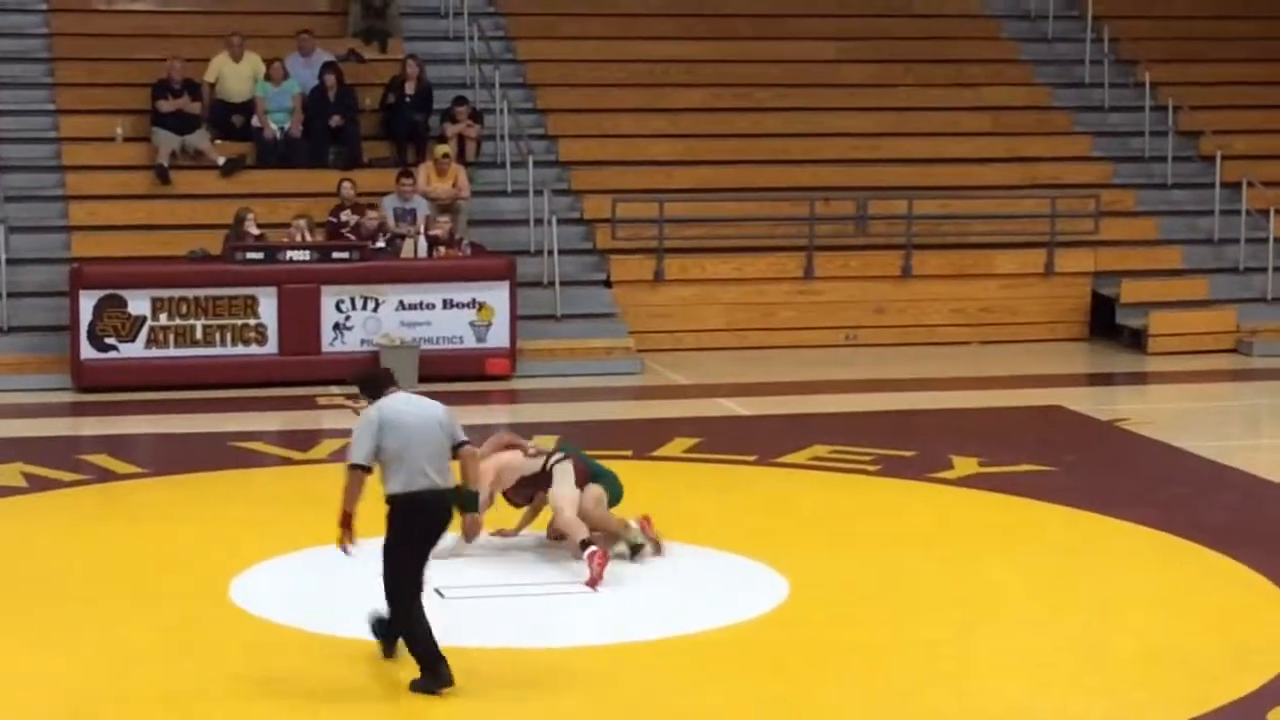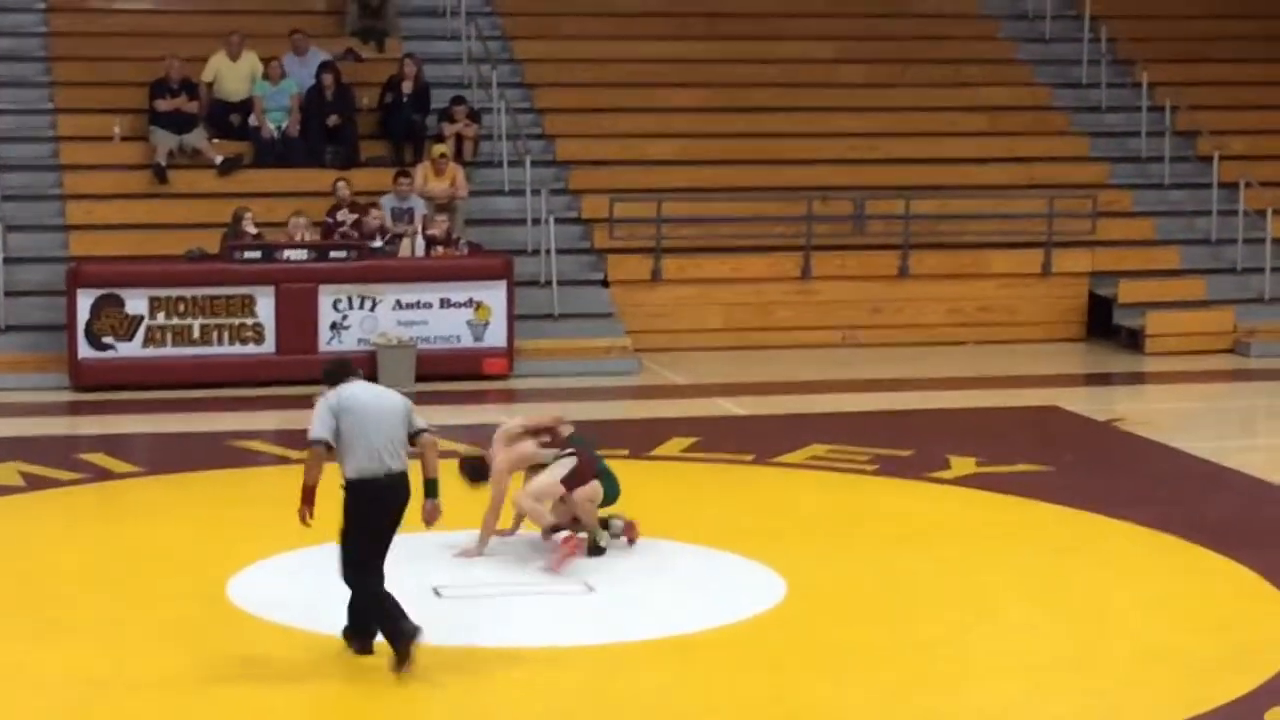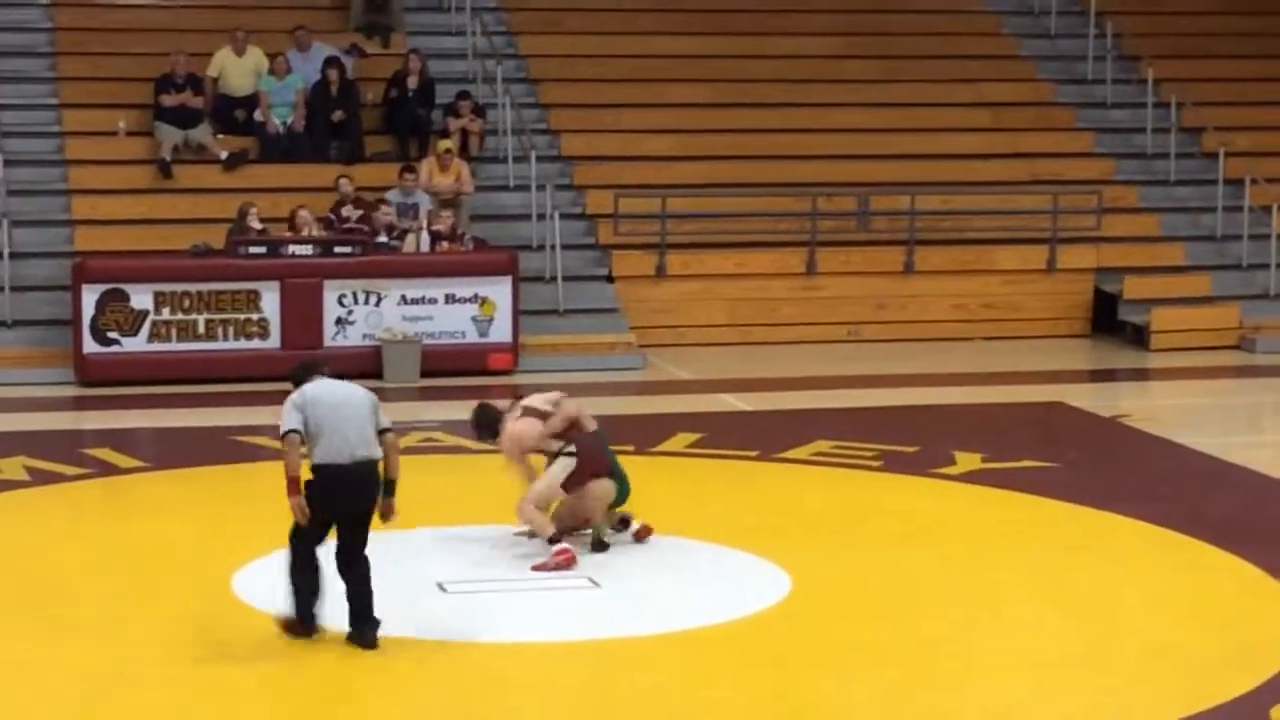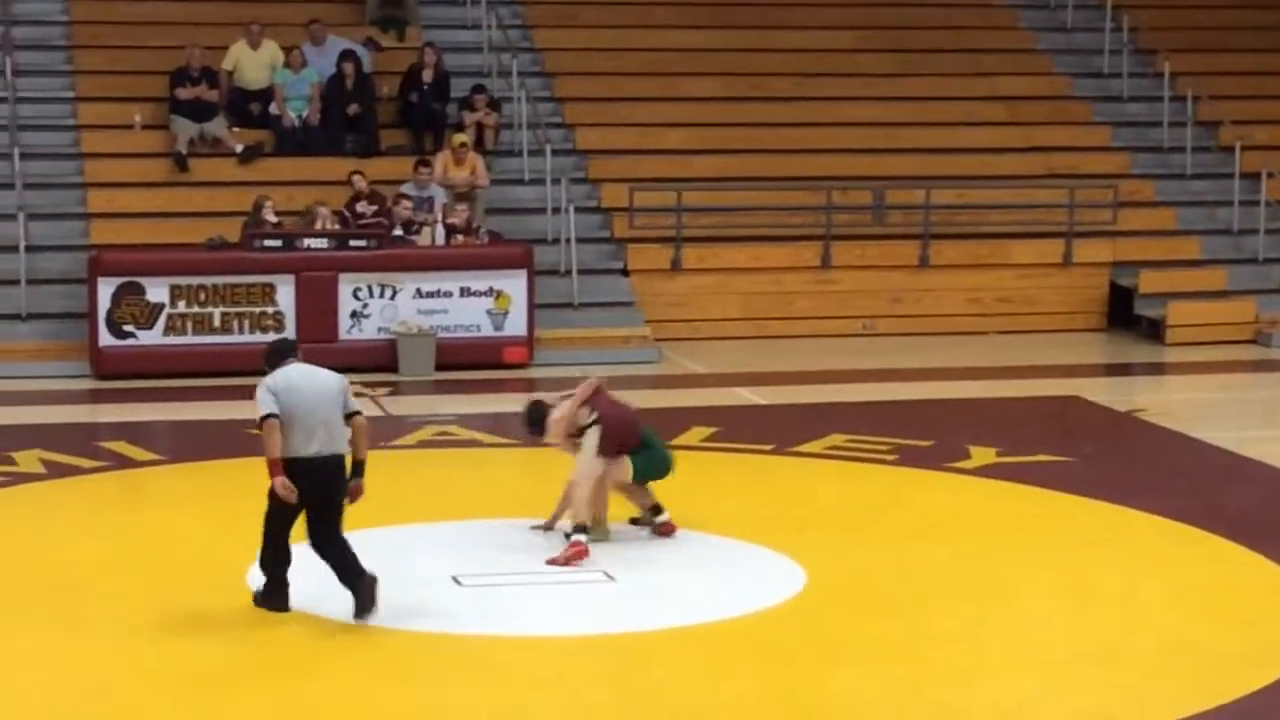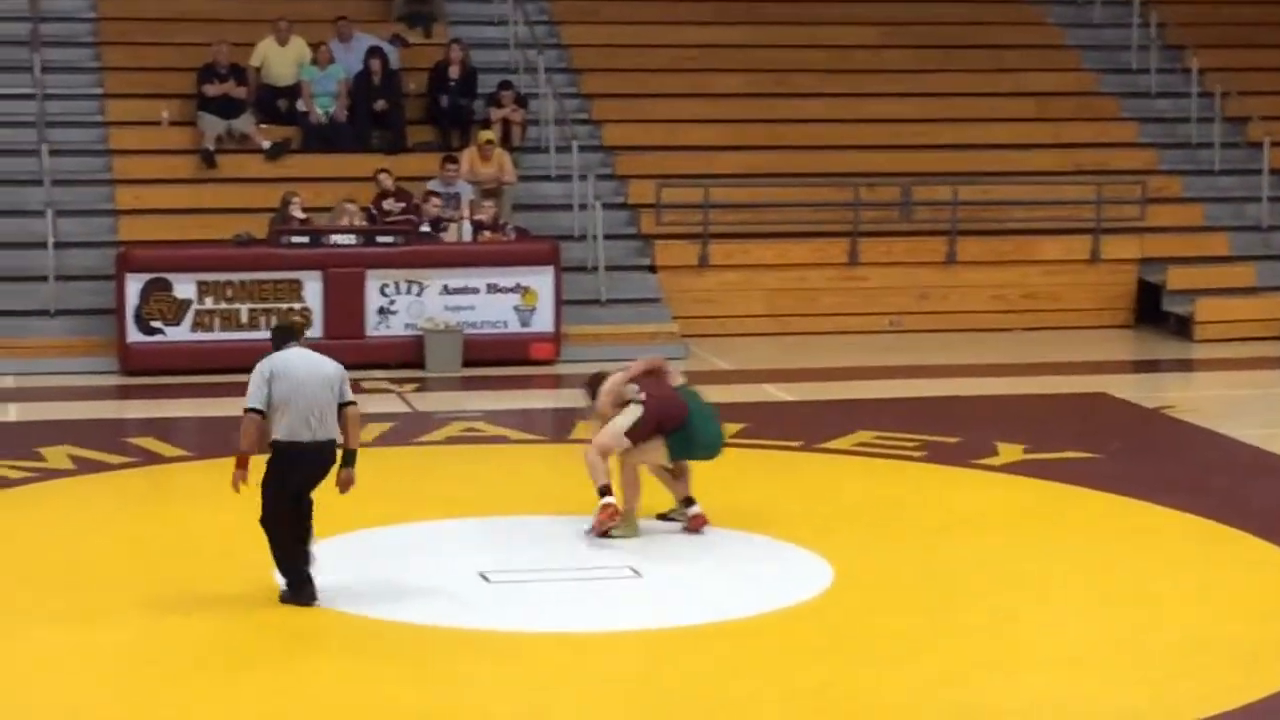
dt=0.2s
person 1, frame 1
left shoulder: (372, 415)
right shoulder: (437, 408)
left elbow: (357, 472)
right elbow: (469, 456)
left wrist: (346, 523)
right wrist: (471, 507)
left hip: (408, 505)
right hip: (440, 501)
left knee: (401, 588)
right knee: (409, 572)
left ankle: (434, 670)
right ankle: (389, 632)
person 1, frame 2
left shoulder: (331, 400)
right shoulder: (396, 398)
left elbow: (318, 449)
right elbow: (427, 443)
left wrist: (307, 497)
right wrist: (431, 495)
left hip: (364, 489)
right hip: (398, 487)
left knee: (358, 569)
right knee: (369, 562)
left ankle: (401, 632)
right ankle: (360, 633)
person 1, frame 3
left shoulder: (298, 398)
right shoulder: (363, 393)
left elbow: (292, 442)
right elbow: (390, 443)
left wrist: (294, 491)
right wrist: (389, 492)
left hip: (329, 478)
right hip: (368, 477)
left knee: (302, 545)
right knee: (353, 554)
left ankle: (305, 620)
right ankle: (364, 628)
person 1, frame 4
left shoulder: (270, 383)
right shoulder: (335, 379)
left elbow: (271, 426)
right elbow: (359, 426)
left wrist: (276, 473)
right wrist: (357, 474)
left hip: (299, 469)
right hip: (334, 466)
left knee: (276, 528)
right knee: (327, 537)
left ankle: (275, 593)
right ankle: (360, 582)
person 1, frame 5
left shoulder: (267, 366)
right shoulder: (333, 366)
left elbow: (252, 418)
right elbow: (351, 415)
left wrist: (241, 463)
right wrist: (348, 462)
left hip: (288, 452)
right hip: (324, 452)
left knee: (275, 518)
right knee: (298, 501)
left ankle: (300, 587)
right ankle: (299, 569)
